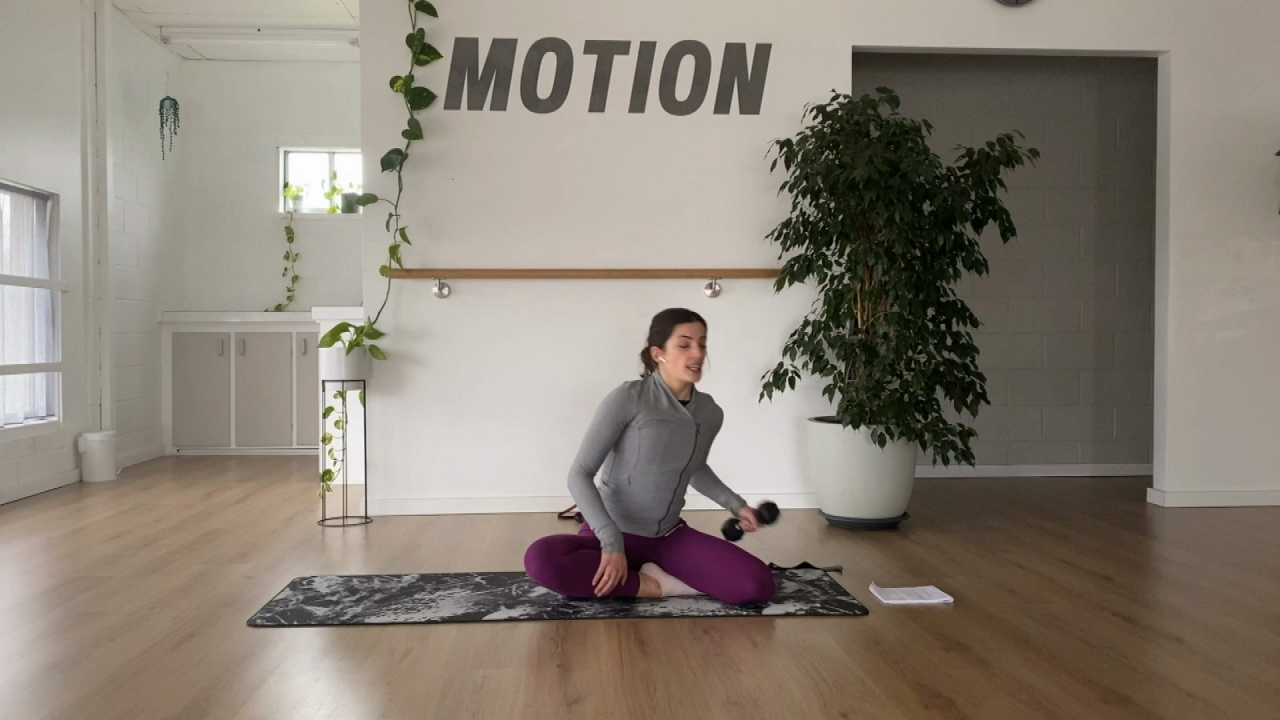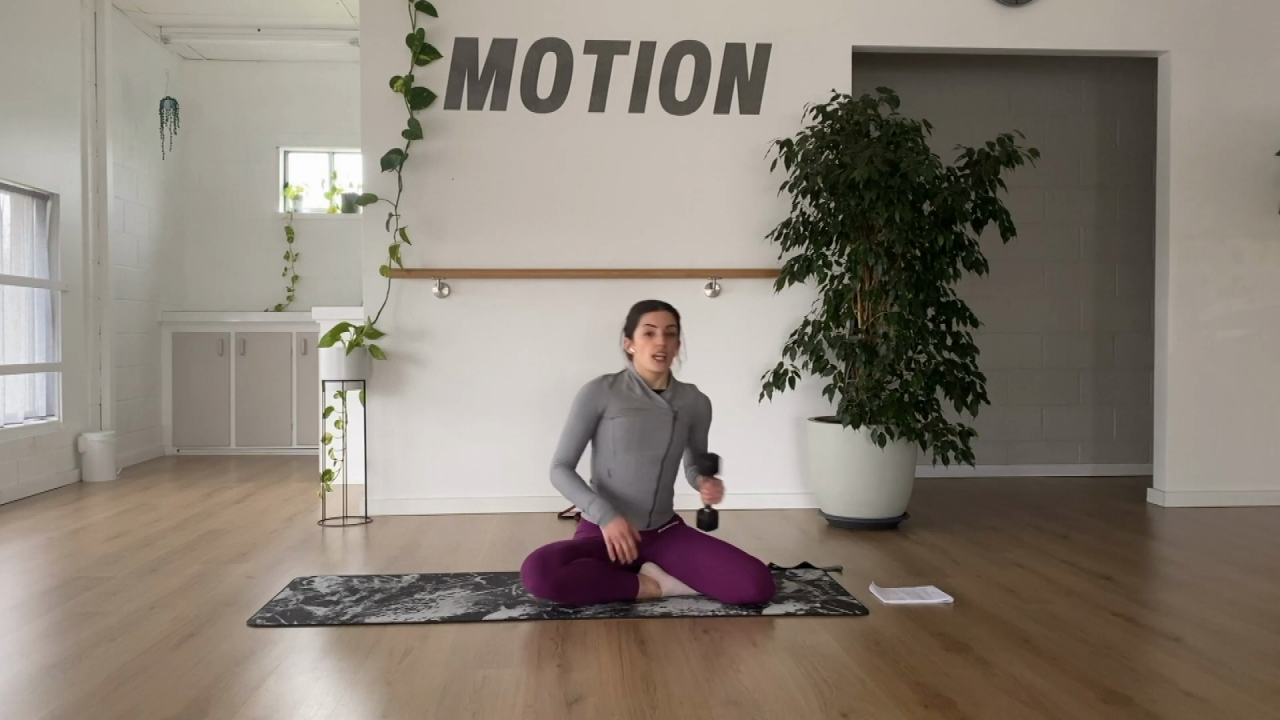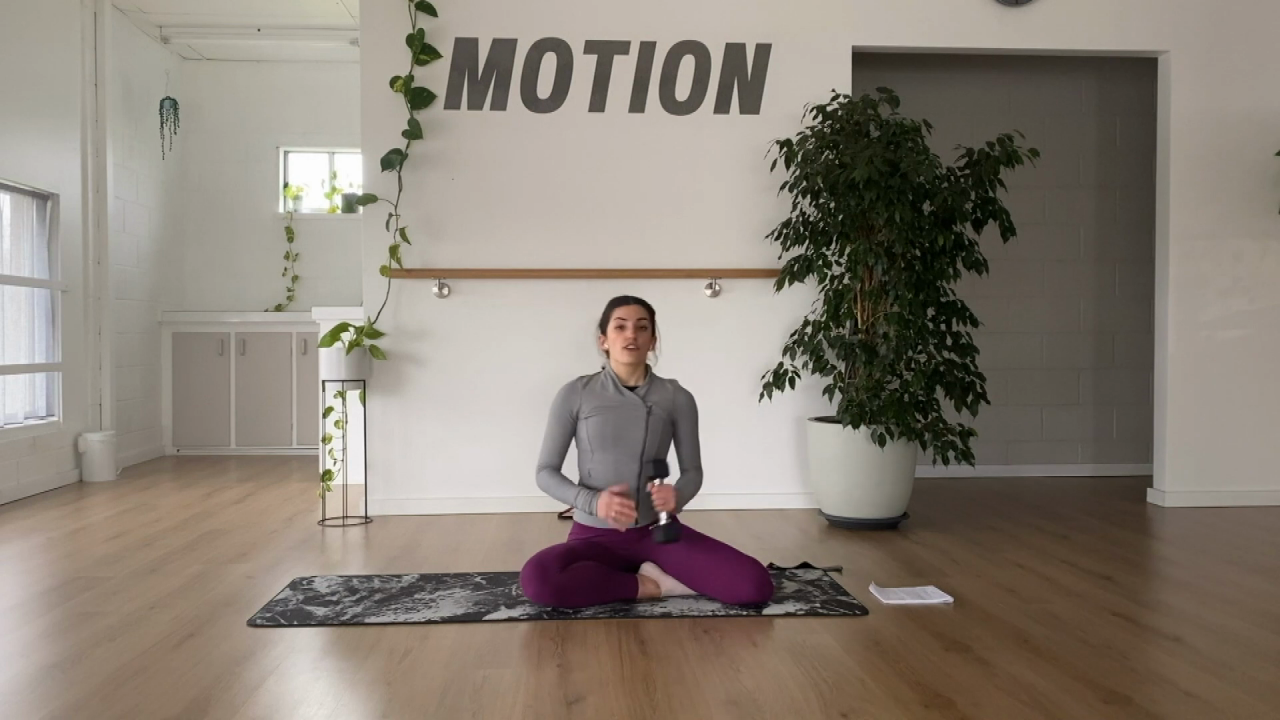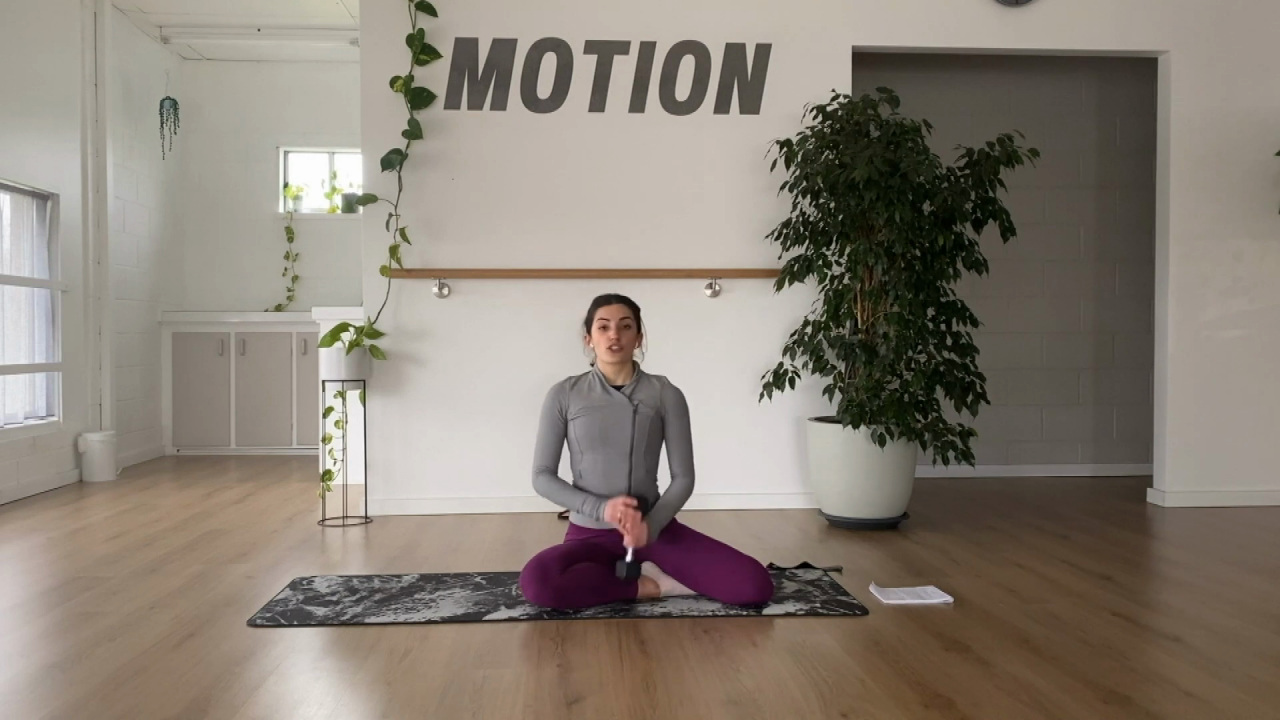
dt=0.2s
person 1, frame 1
left shoulder: (710, 413)
right shoulder: (626, 400)
right elbow: (579, 475)
left wrist: (735, 504)
right wrist: (611, 542)
left hip: (669, 536)
right hip: (610, 537)
left knee: (758, 585)
right knee: (541, 559)
left ankle: (648, 573)
right ankle: (653, 585)
person 1, frame 2
left shoulder: (695, 402)
right shoulder: (598, 393)
right elbow: (560, 468)
left wrist: (706, 482)
right wrist: (605, 515)
left hip: (664, 532)
right hip: (602, 532)
left knee: (758, 586)
right knee: (537, 574)
left ankle: (653, 573)
right ankle: (653, 585)
person 1, frame 3
left shoulder: (676, 398)
right shoulder: (575, 394)
left elbow: (692, 472)
right elbow: (545, 473)
left wrist: (677, 496)
right wrist: (592, 502)
left hip: (656, 531)
right hip: (594, 534)
left knee: (756, 586)
right knee: (536, 581)
left ankle: (653, 571)
right ankle: (652, 585)
person 1, frame 4
left shoulder: (666, 395)
right shoulder: (563, 395)
left elbow: (683, 478)
right elbow: (542, 476)
left wrist: (652, 524)
right wrist: (599, 507)
left hip: (657, 529)
right hip: (590, 532)
left knee: (756, 586)
right knee: (536, 583)
left ankle: (651, 572)
right ankle: (653, 583)
